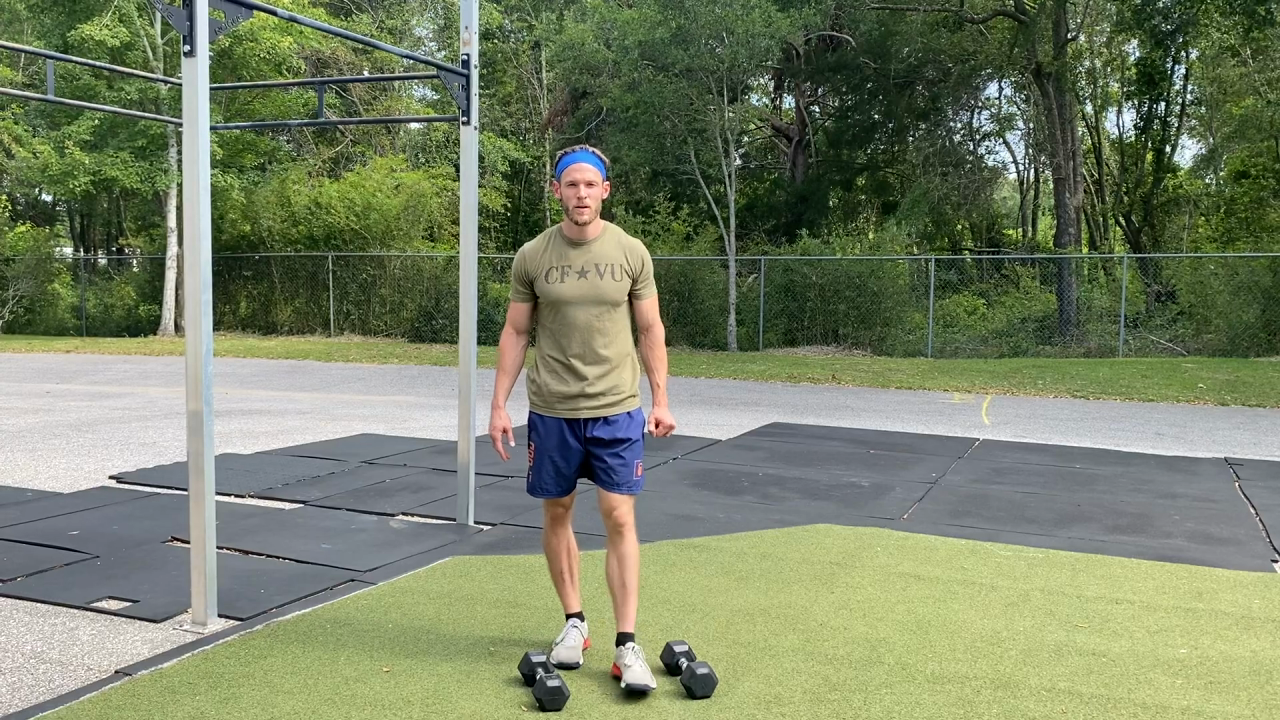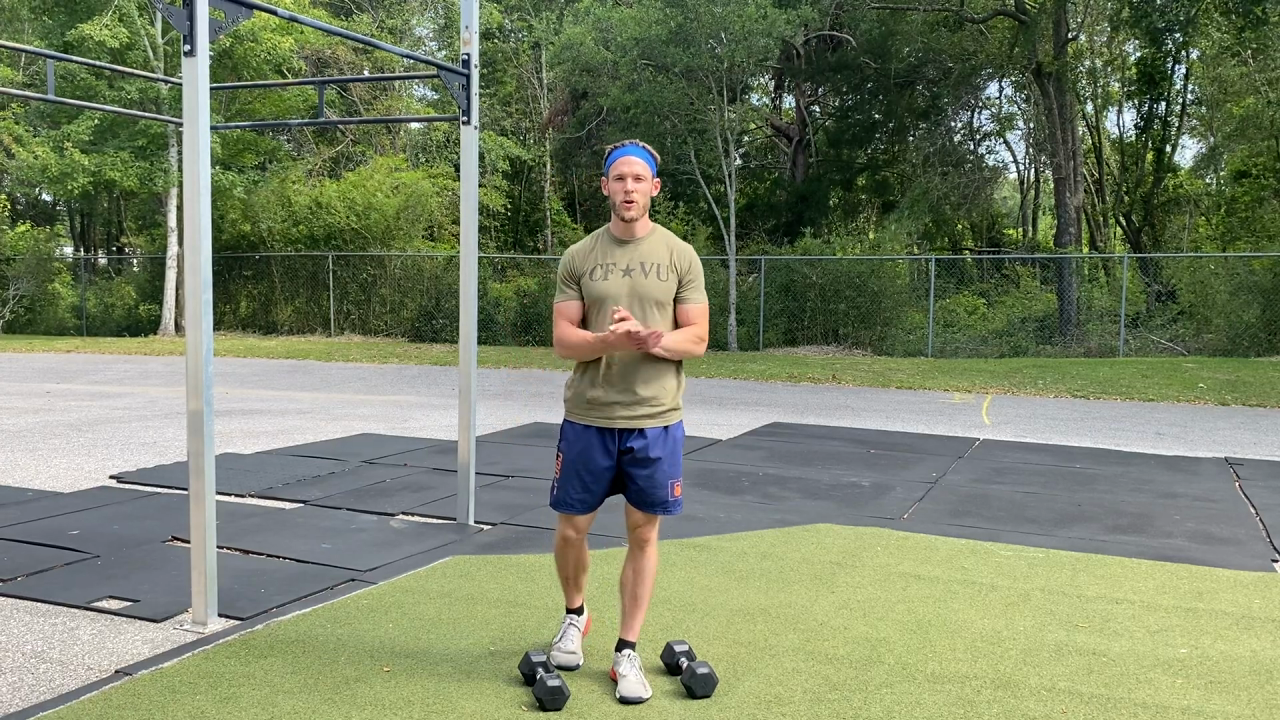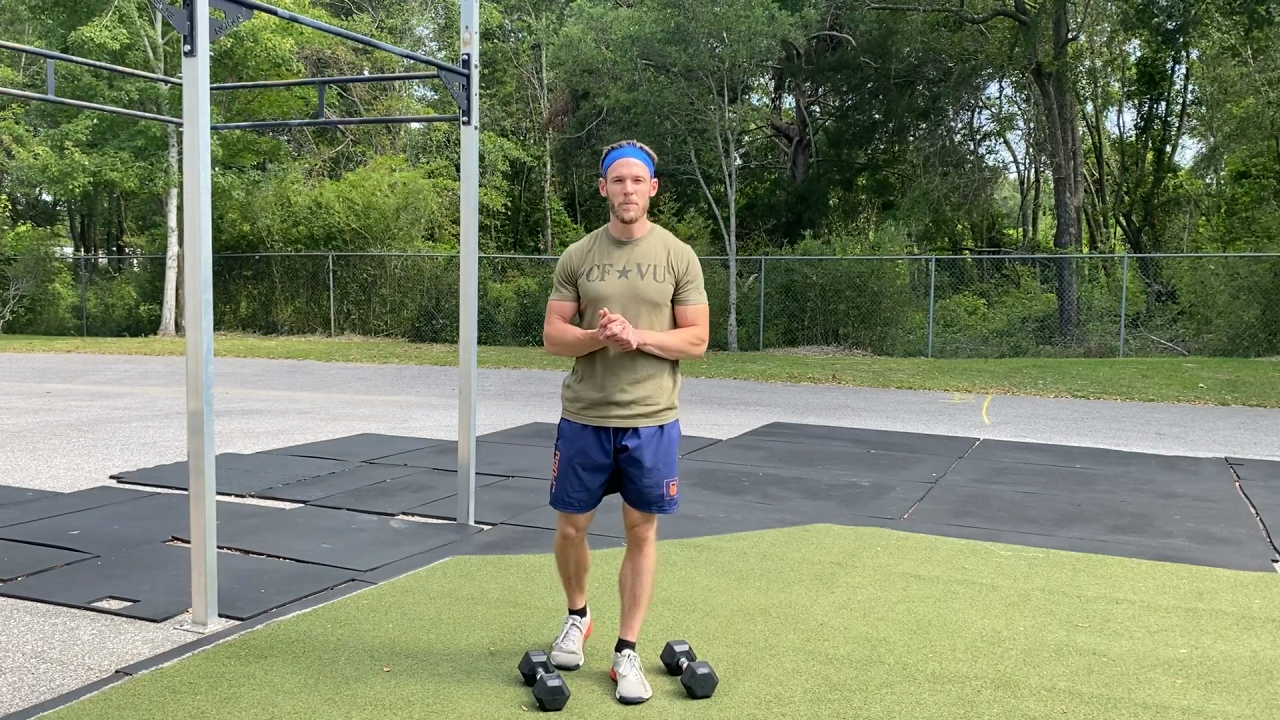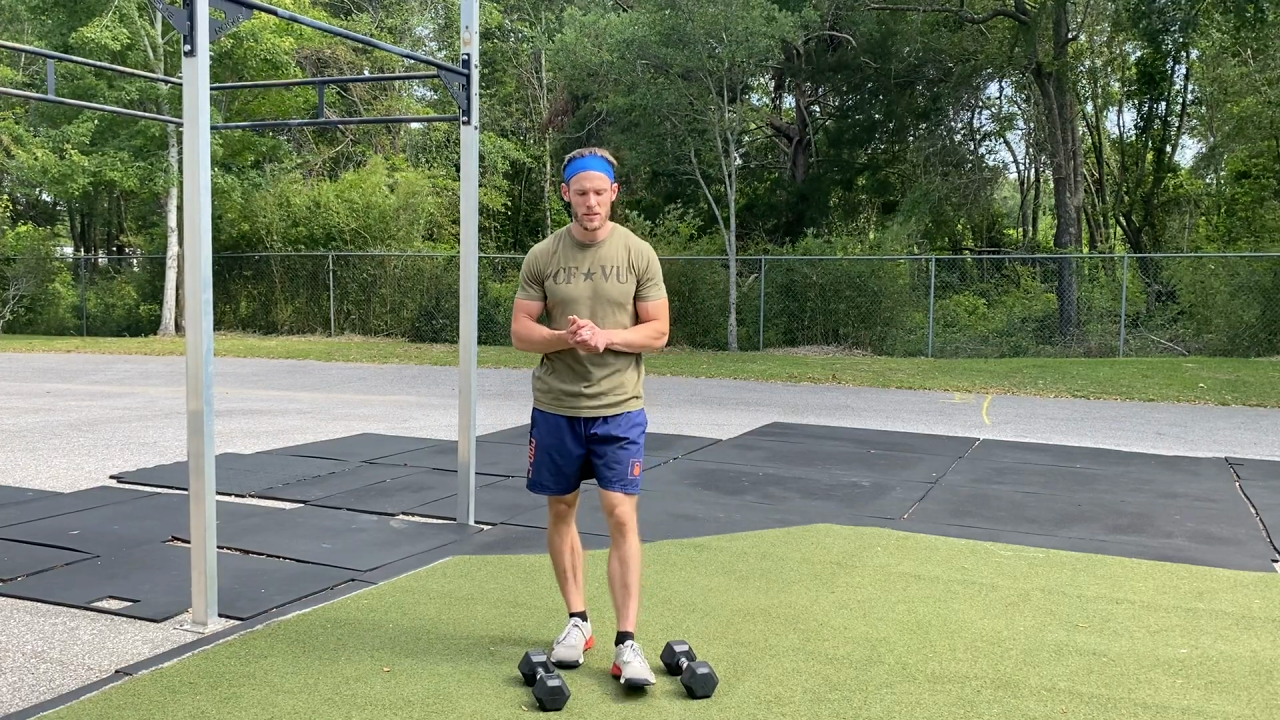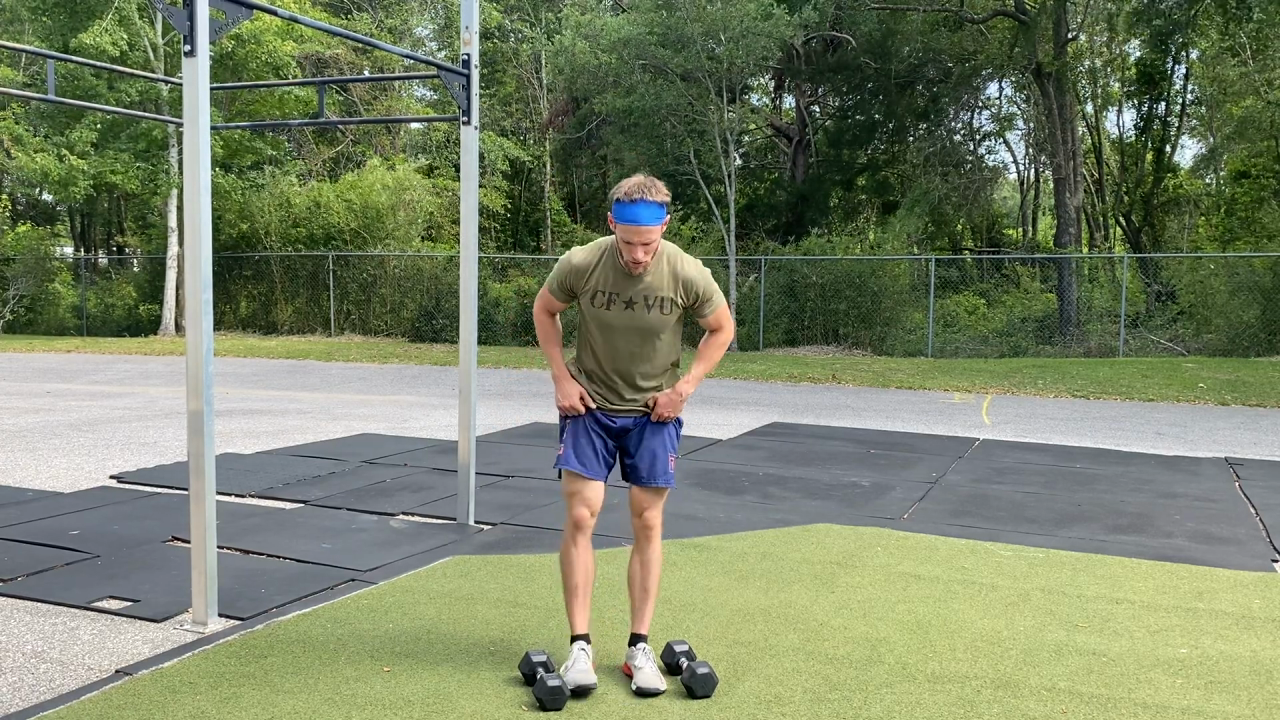
dt=1s
person 1, frame 1
left shoulder: (631, 252)
right shoulder: (532, 256)
left elbow: (650, 329)
right elbow: (516, 333)
left wrist: (661, 399)
right wrist: (499, 405)
left hip: (617, 408)
right hip: (552, 409)
left knee: (619, 520)
right knee: (557, 514)
left ankle: (626, 646)
right ankle: (574, 622)
person 1, frame 2
left shoulder: (680, 255)
right shoulder: (578, 256)
left elbow: (697, 340)
right elbow: (562, 333)
left wrist: (649, 339)
right wrist: (605, 342)
left hip: (656, 420)
right hip: (588, 418)
left knee: (643, 533)
right knee: (571, 528)
left ankle: (627, 652)
right ankle: (575, 614)
person 1, frame 3
left shoulder: (678, 256)
right shoulder: (576, 256)
left elbow: (697, 340)
right elbow: (553, 336)
left wrist: (638, 337)
right wrist: (598, 336)
left hip: (652, 420)
right hip: (584, 418)
left knee: (641, 534)
right knee: (572, 529)
left ankle: (627, 651)
right ankle: (577, 615)
person 1, frame 4
left shoulder: (639, 254)
right shoulder: (541, 256)
left elbow: (658, 331)
right elbow: (520, 332)
left wrist: (605, 337)
right wrist: (565, 337)
left hip: (619, 408)
right hip: (556, 408)
left knee: (621, 518)
right knee: (562, 512)
left ankle: (627, 643)
right ankle: (577, 621)
person 1, frame 5
left shoulder: (689, 274)
right shoulder: (579, 264)
left elbow: (722, 328)
right elbow: (543, 310)
left wrist: (682, 388)
right wrist: (561, 377)
left hip: (653, 411)
right hip: (590, 405)
left knee: (647, 522)
right knee: (579, 518)
left ankle: (639, 646)
right ankle: (579, 644)
